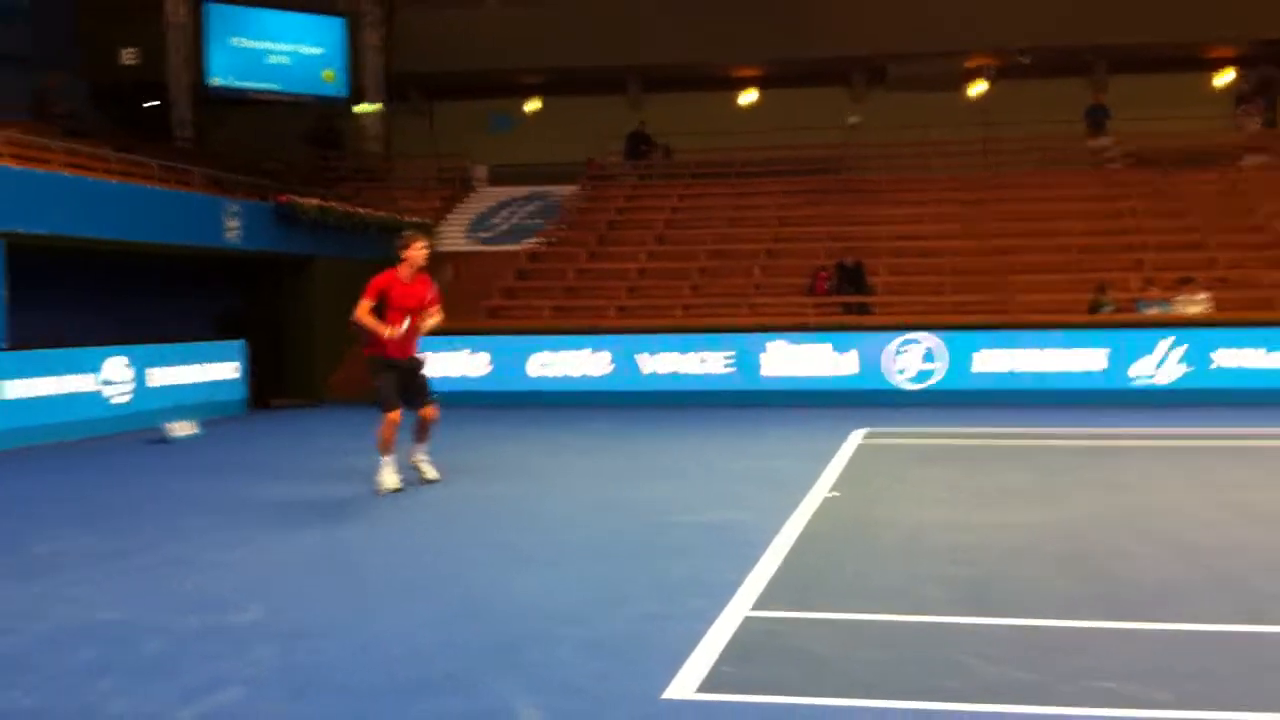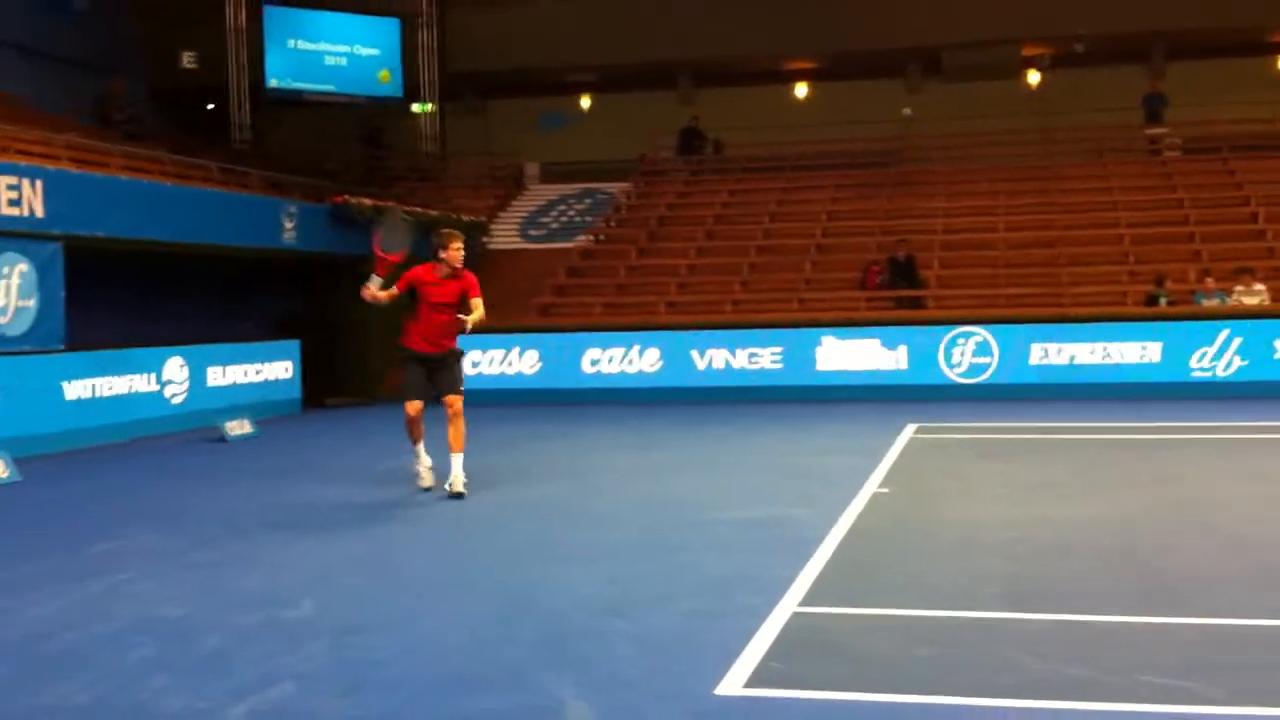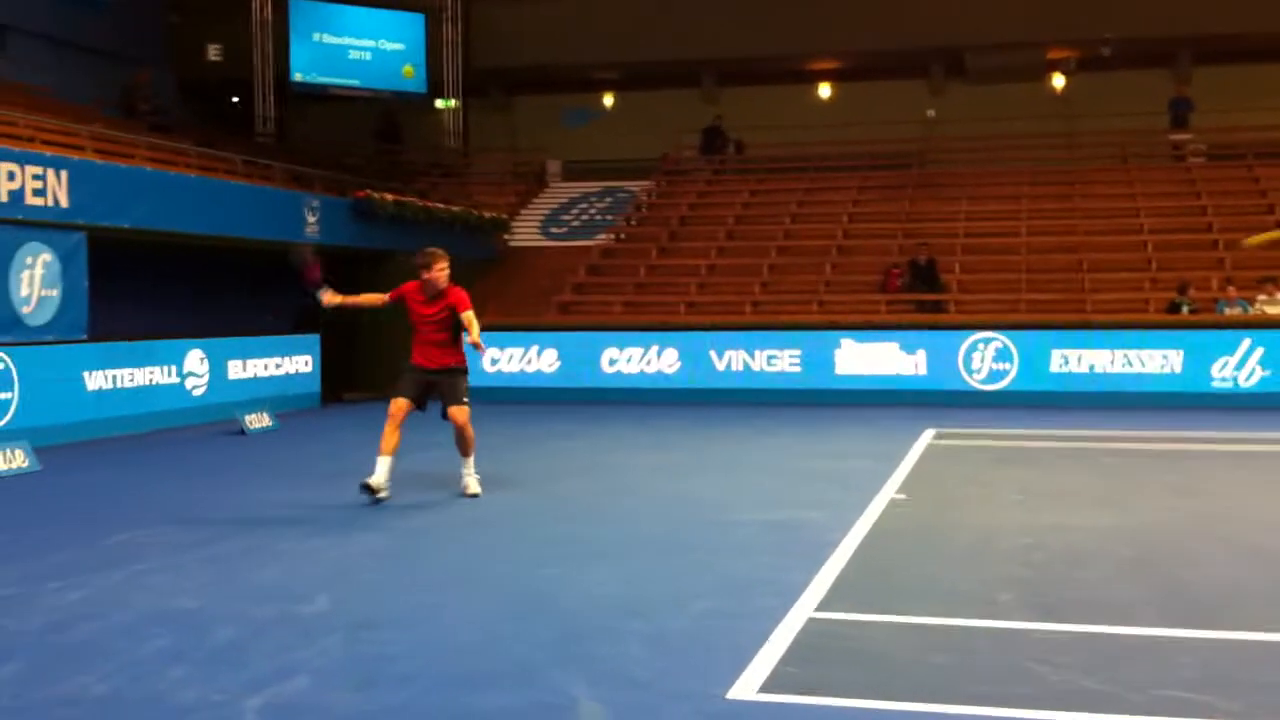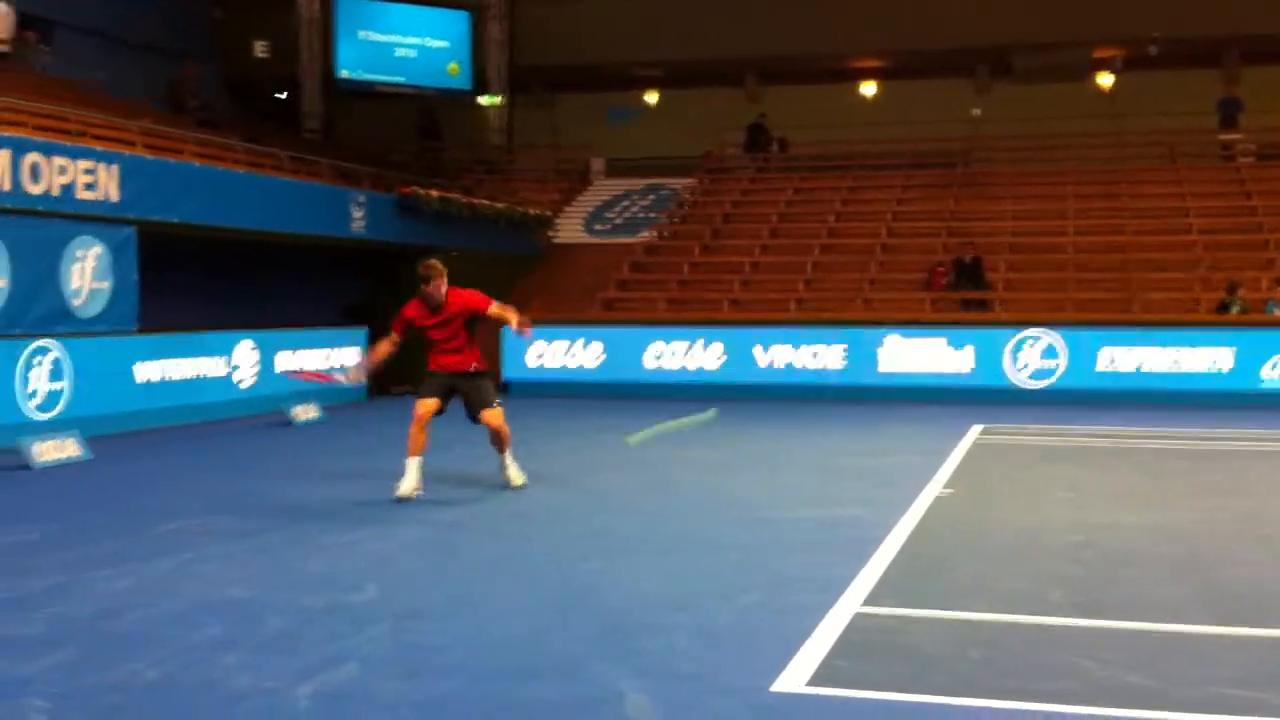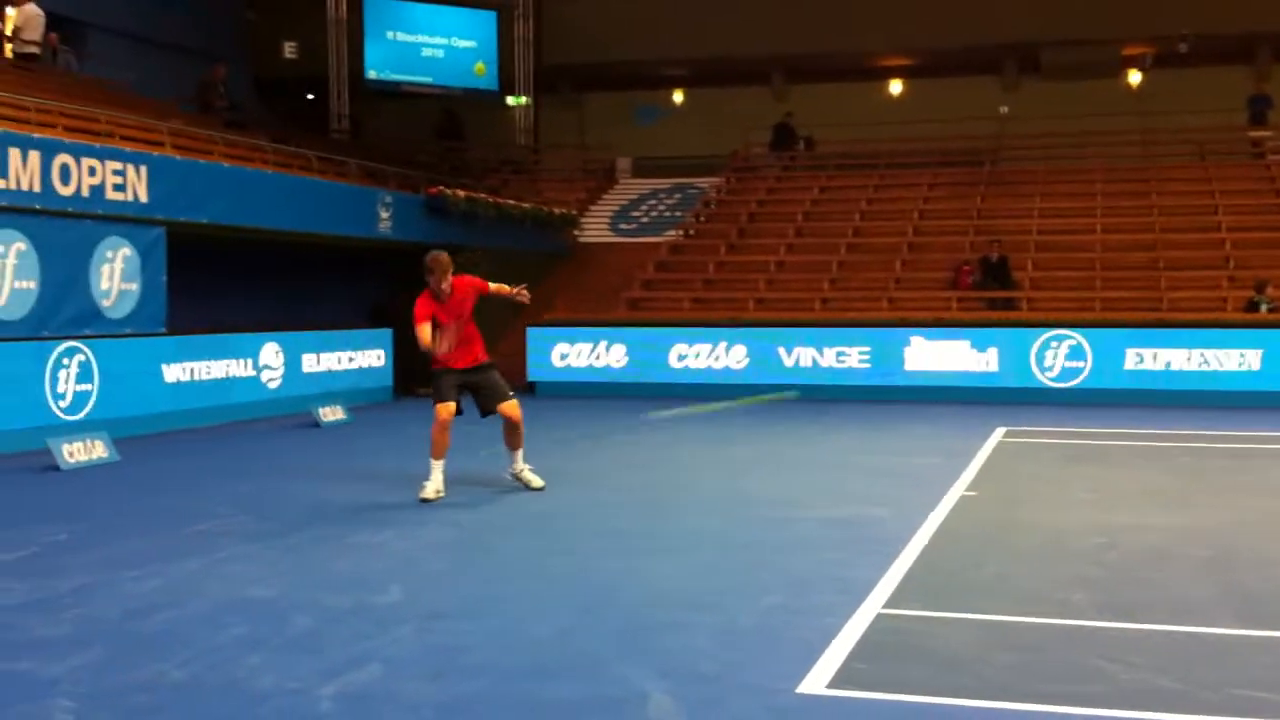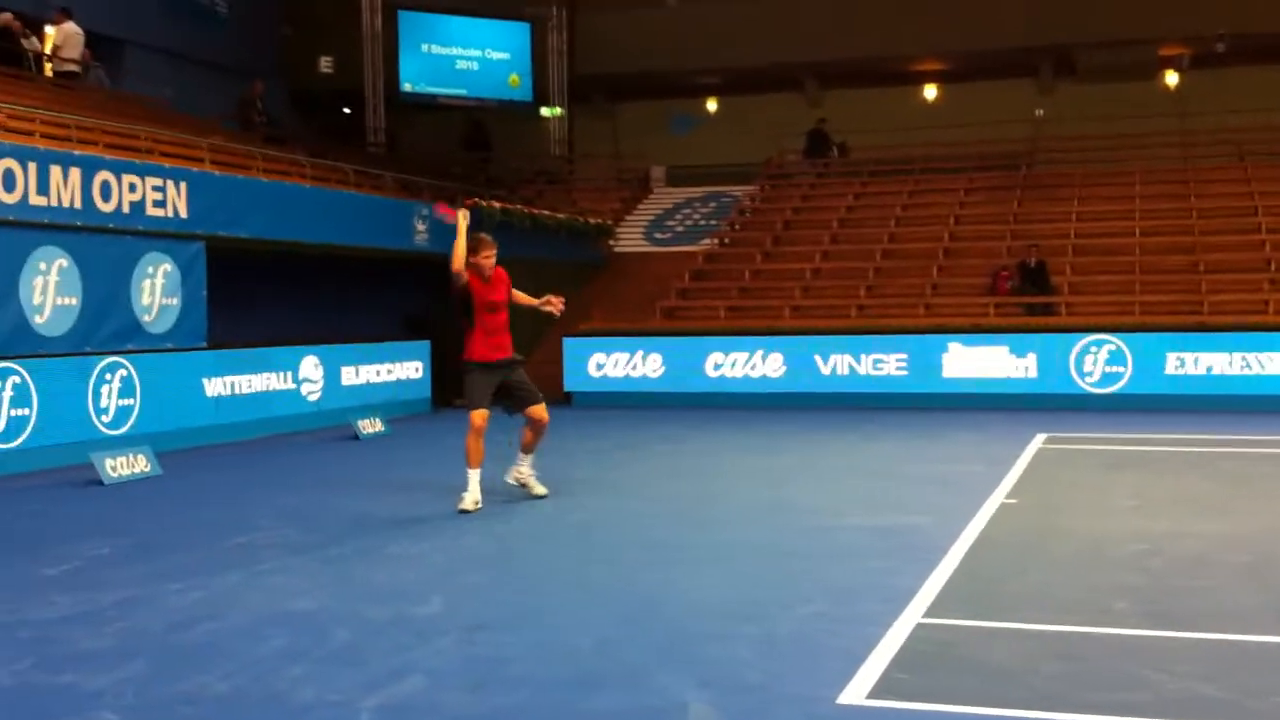
dt=0.2s
person 1, frame 1
left shoulder: (426, 284)
right shoulder: (383, 280)
left elbow: (435, 317)
right elbow: (359, 313)
left wrist: (428, 325)
right wrist: (382, 330)
left hip: (408, 359)
right hip: (383, 359)
left knee: (430, 414)
right knee: (393, 417)
left ankle: (418, 456)
right ankle: (386, 471)
person 1, frame 2
left shoulder: (468, 279)
right shoulder: (418, 274)
left elbow: (479, 309)
right elbow: (390, 295)
left wrist: (473, 318)
right wrist: (373, 295)
left hip: (447, 353)
right hip: (416, 353)
left knee: (454, 408)
right knee: (412, 411)
left ankle: (456, 476)
right ankle: (422, 460)
person 1, frame 3
left shoulder: (456, 295)
right shoulder: (407, 291)
left elbow: (471, 321)
right elbow: (380, 300)
left wrist: (473, 336)
right wrist: (340, 300)
left hip: (451, 368)
right hip: (419, 367)
left knee: (460, 419)
right knee: (396, 412)
left ankle: (469, 474)
right ankle: (379, 478)
person 1, frame 4
left shoulder: (464, 298)
right shoulder: (410, 312)
left elbow: (499, 311)
right elbow: (392, 342)
left wrist: (514, 320)
right wrist: (367, 365)
left hip: (471, 371)
right hip: (437, 372)
left knee: (496, 423)
right knee: (421, 412)
left ankle: (507, 464)
right ankle: (411, 478)
person 1, frame 5
left shoulder: (468, 284)
right shoulder: (423, 305)
left elbow: (494, 287)
right elbow: (424, 342)
left wrist: (512, 293)
right wrist: (437, 347)
left hip: (479, 365)
right hip: (446, 370)
left knee: (513, 415)
right knee: (444, 416)
left ankle: (518, 467)
right ankle: (436, 480)
person 1, frame 6
left shoulder: (502, 275)
right shoulder: (465, 282)
right elbow: (455, 268)
left wrist: (539, 303)
right wrist: (462, 227)
left hip: (508, 361)
right hip: (478, 366)
left knee: (539, 419)
right knee: (478, 422)
left ankle: (522, 472)
right ankle: (473, 491)
